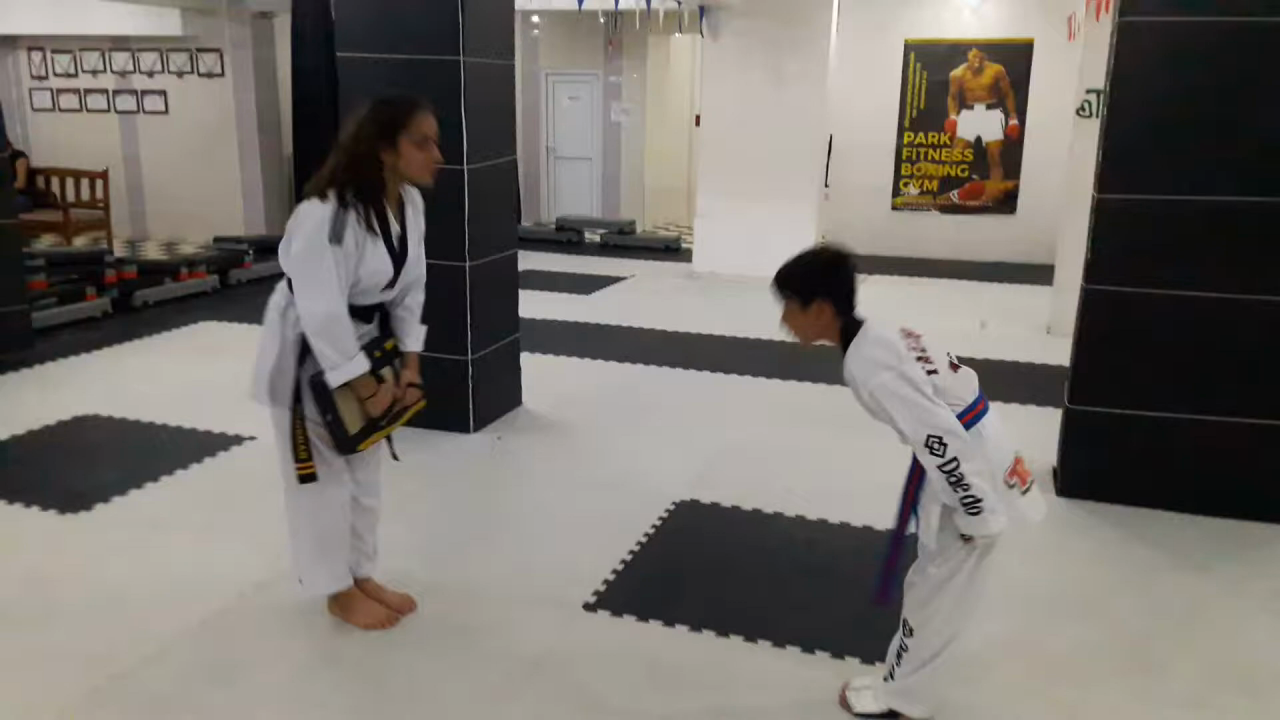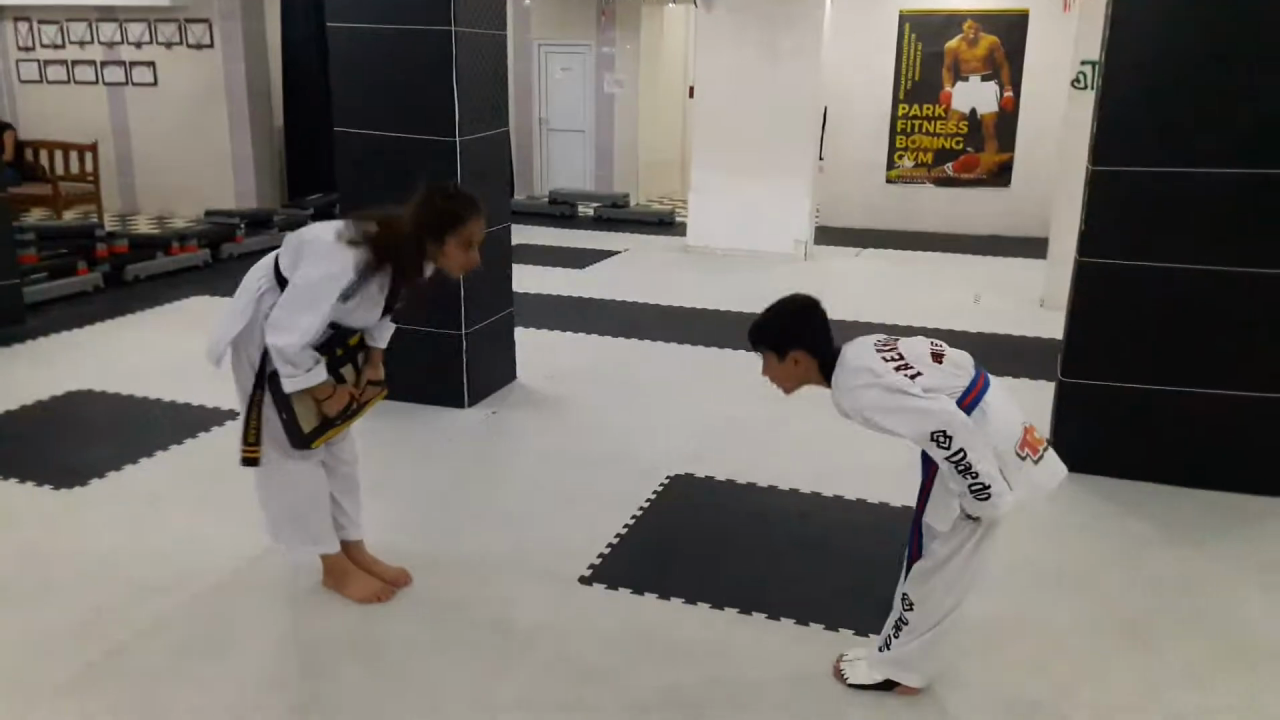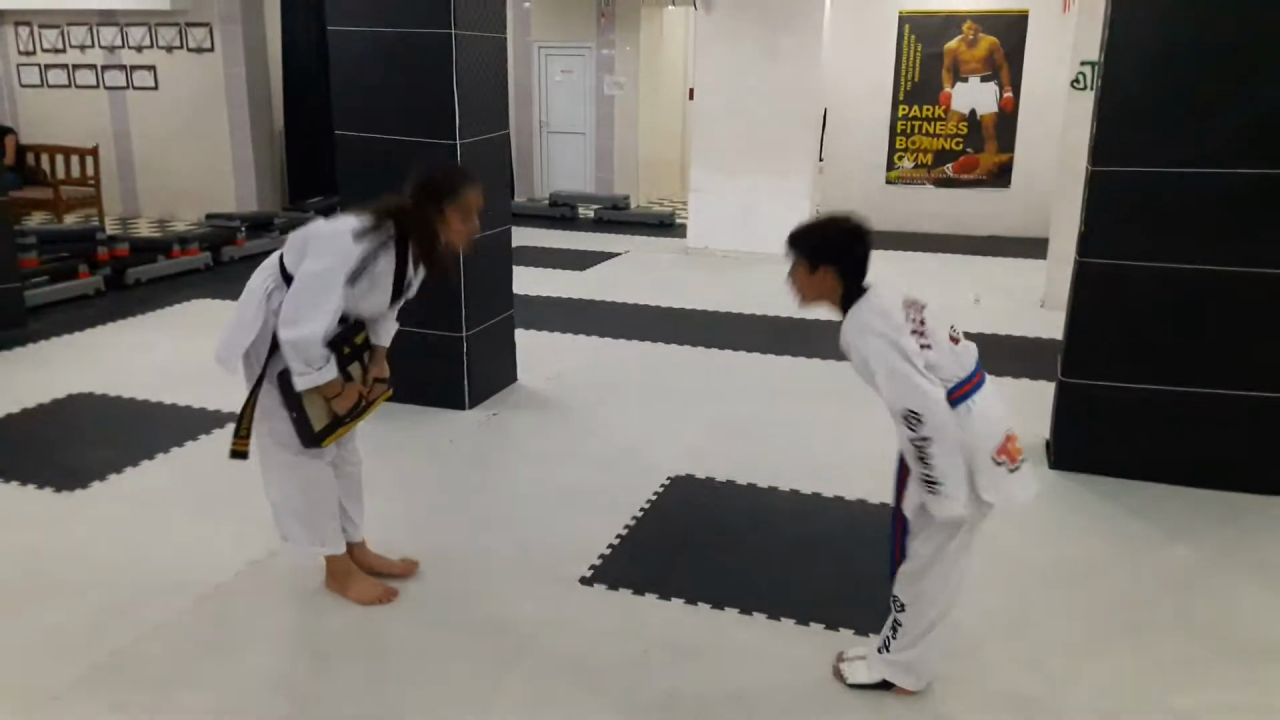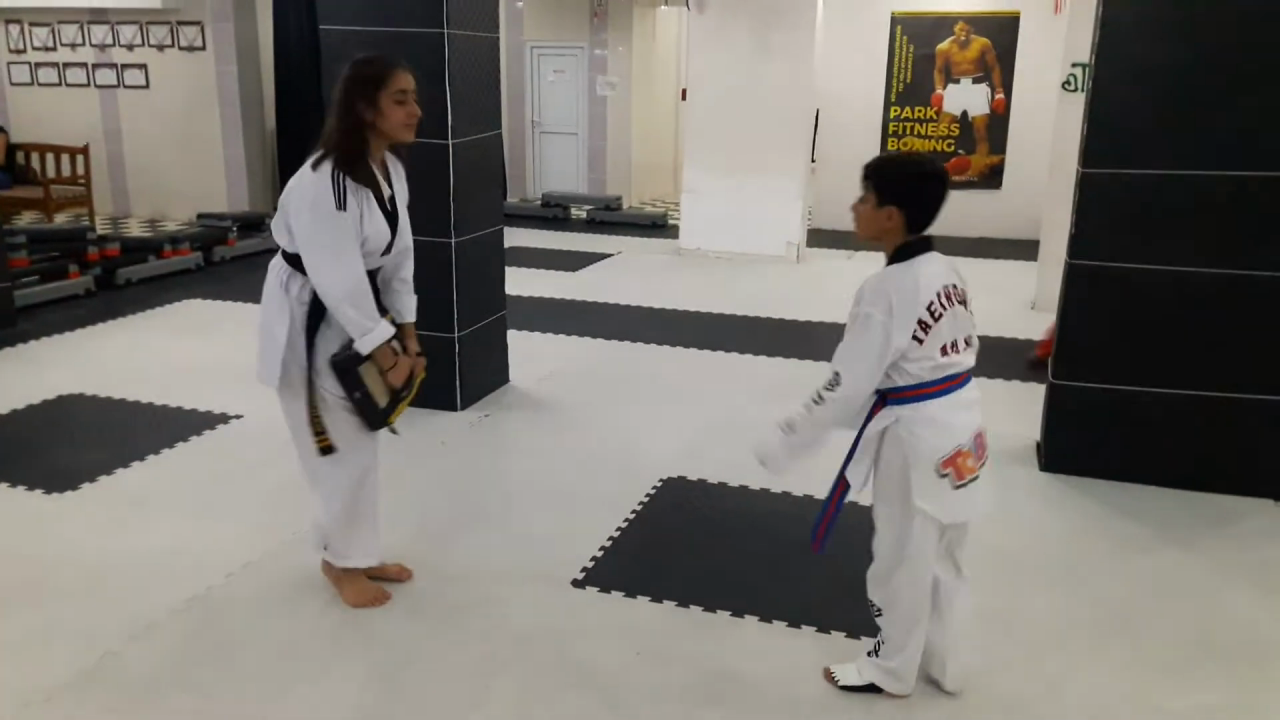
dt=0.3s
person 1, frame 1
left shoulder: (409, 203)
right shoulder: (328, 216)
left elbow: (409, 288)
right elbow: (321, 312)
left wrist: (409, 364)
right wrist: (364, 385)
left hip: (360, 340)
right hip: (308, 351)
left knee: (362, 469)
right knee: (321, 472)
left ankle: (359, 575)
right ankle: (339, 591)
person 1, frame 2
left shoulder: (412, 252)
right shoulder: (348, 266)
right elbow: (287, 333)
left wrist: (373, 361)
right wrist: (323, 389)
left hip: (318, 322)
right hip: (273, 322)
left knee: (334, 438)
right knee: (287, 441)
left ankle: (351, 550)
right ankle: (334, 565)
person 1, frame 3
left shoulder: (420, 241)
right shoulder: (358, 252)
right elbow: (302, 327)
left wrist: (378, 358)
right wrist: (330, 387)
left hip: (325, 323)
right hip: (281, 323)
left knee: (340, 437)
right knee: (298, 439)
left ankle: (354, 549)
right ankle: (336, 566)
person 1, frame 4
left shoulder: (388, 169)
right shoulder: (325, 182)
left elbow: (397, 257)
right elbow: (338, 280)
left wrist: (406, 336)
right wrist: (385, 353)
left hip: (352, 309)
right hip: (309, 321)
left knee: (356, 437)
right knee: (341, 445)
left ankle: (353, 549)
right ankle: (343, 560)
person 2, frame 1
left shoulder: (867, 364)
right shoulder: (876, 336)
left elbow: (940, 436)
right elbow: (941, 399)
left wrist: (975, 513)
left hip: (968, 471)
right hip: (972, 452)
left knee: (938, 587)
right knee: (936, 580)
person 2, frame 2
left shoulder: (855, 390)
right shoulder: (860, 351)
left elbow: (945, 428)
right elbow: (947, 361)
left wrist: (986, 496)
left hip: (980, 446)
right hip: (985, 415)
left knee: (942, 560)
right knee: (933, 541)
left ankle: (898, 665)
right ankle: (898, 653)
person 2, frame 3
left shoulder: (863, 331)
right shoulder: (885, 304)
left elbow: (921, 409)
right elbow: (940, 368)
left wrist: (942, 496)
left hip: (958, 441)
right hip: (974, 421)
left knee: (929, 560)
right knee: (929, 556)
left ankle: (899, 665)
right ankle: (893, 648)
person 2, frame 4
left shoulder: (881, 290)
right shoulder: (945, 270)
left elbow: (848, 386)
left wrist: (783, 442)
left hip: (915, 441)
right hip: (958, 427)
left knee: (902, 564)
right knee: (942, 559)
left ankle: (891, 669)
right ankle: (940, 660)
